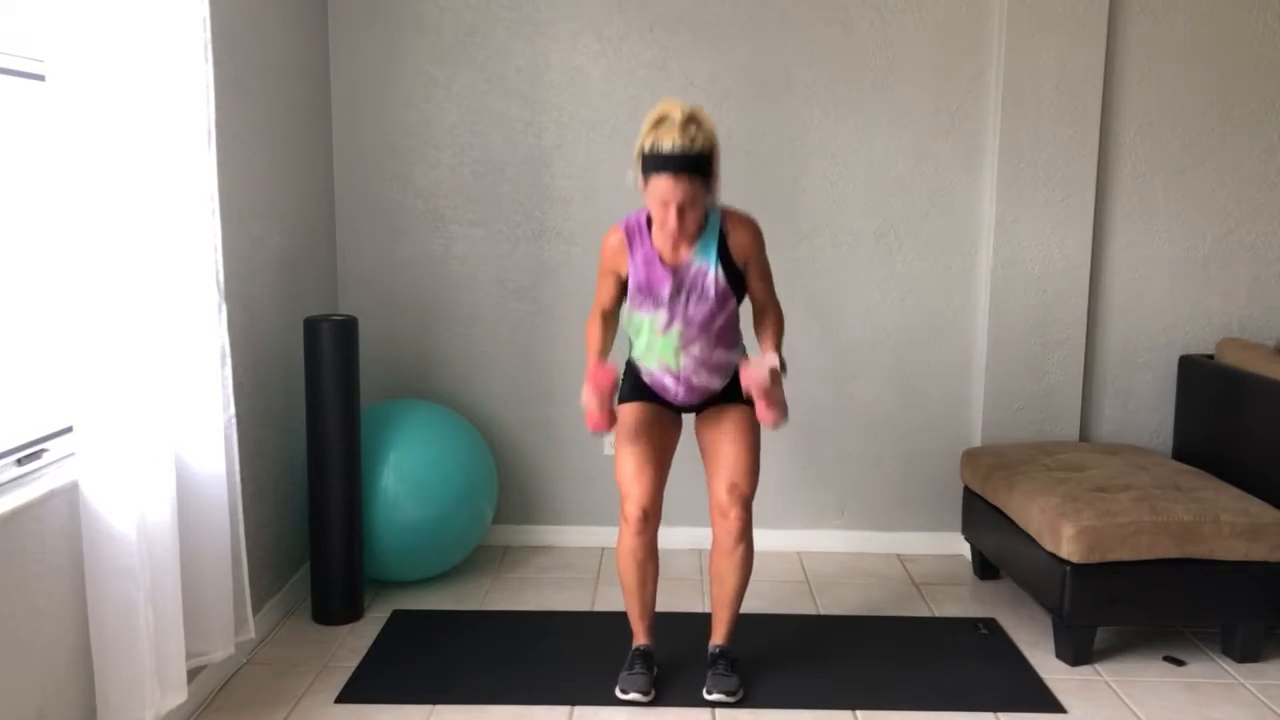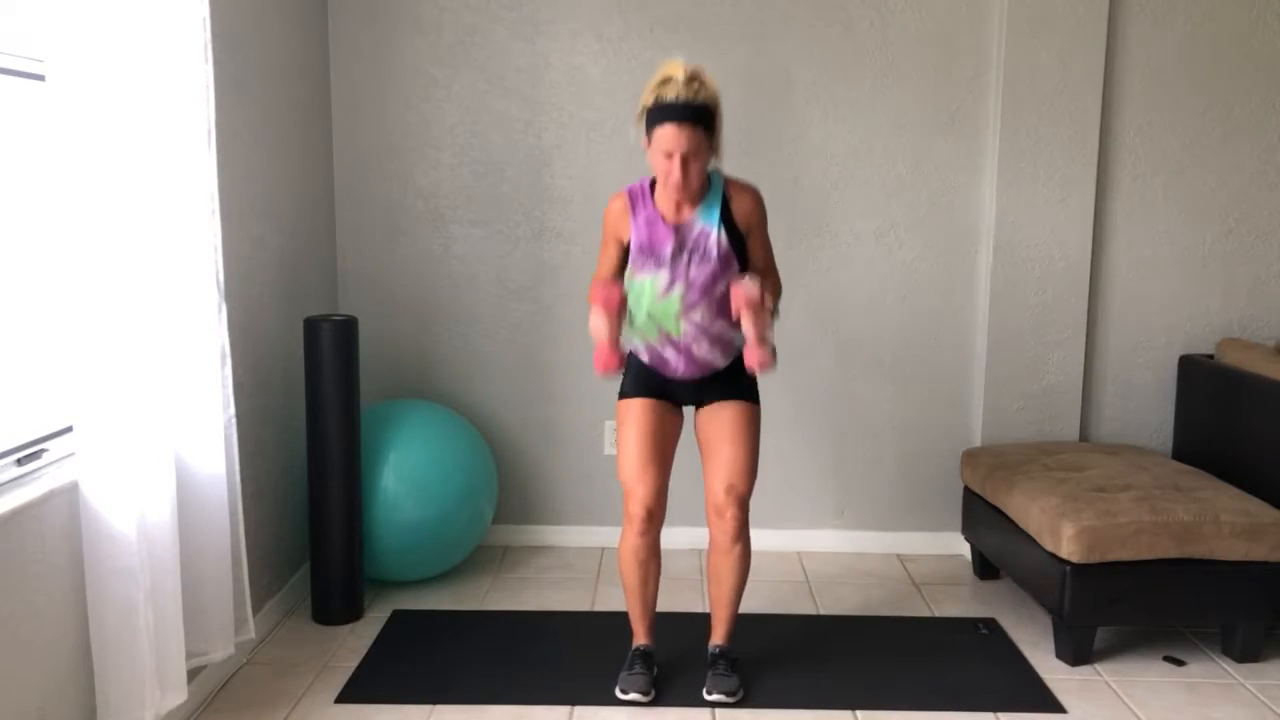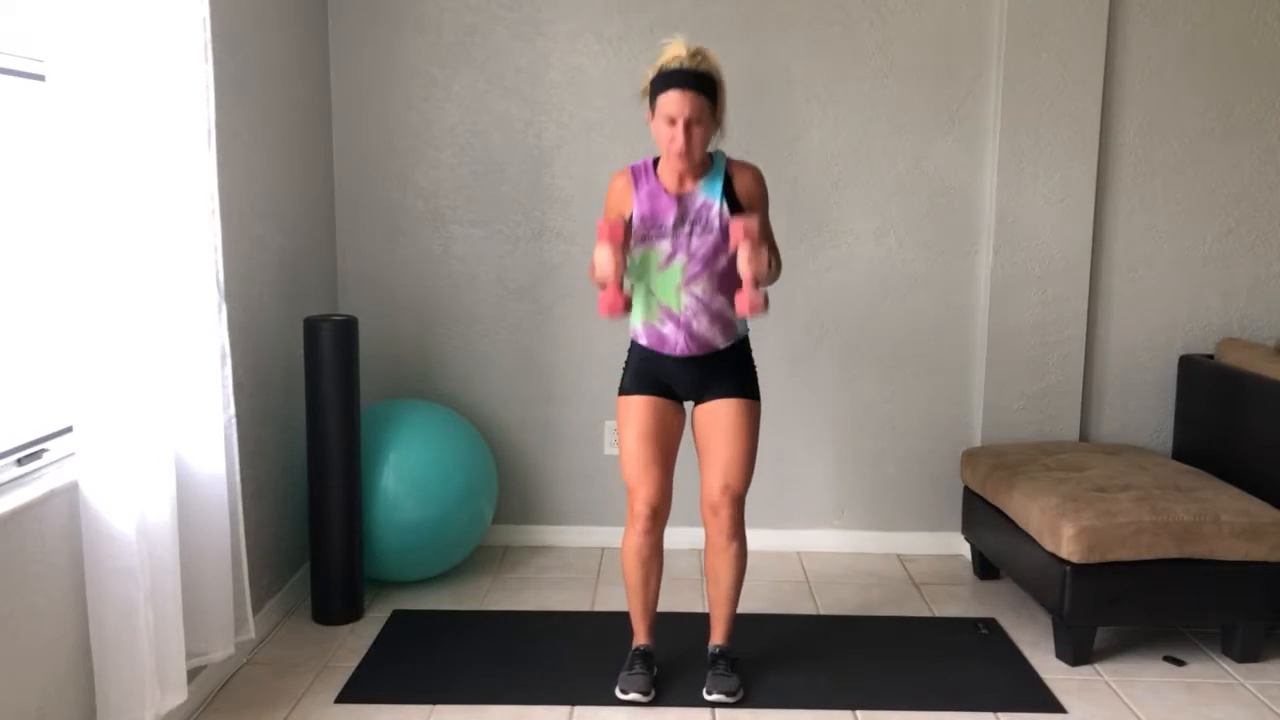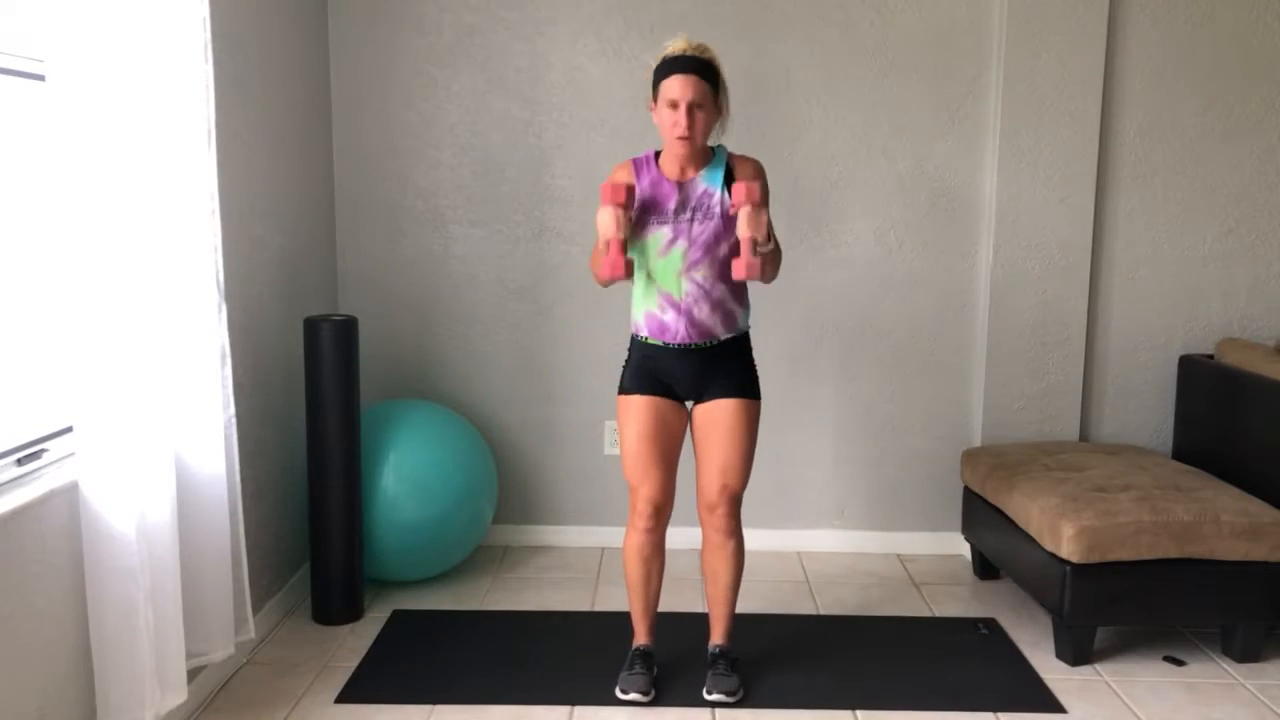
dt=0.1s
person 1, frame 1
left shoulder: (739, 233)
right shoulder: (621, 242)
left elbow: (766, 305)
right elbow: (603, 311)
left wrist: (770, 363)
right wrist: (592, 378)
left hip: (726, 388)
right hip: (648, 387)
left knee: (732, 514)
right knee: (637, 515)
left ankle: (721, 648)
right ankle: (641, 647)
person 1, frame 2
left shoulder: (740, 201)
right shoulder: (625, 208)
left elbow: (769, 281)
right elbow: (607, 285)
left wrist: (766, 304)
left hip: (725, 375)
right hip: (649, 373)
left knee: (728, 509)
right knee: (641, 510)
left ankle: (720, 648)
right ankle: (641, 647)
person 1, frame 3
left shoulder: (742, 180)
right shoulder: (627, 185)
left elbow: (770, 265)
right elbow: (605, 267)
left wrist: (761, 262)
right wrist: (604, 267)
left hip: (726, 364)
right hip: (650, 364)
left knee: (724, 509)
right knee: (645, 510)
left ankle: (719, 647)
right ankle: (642, 646)
person 1, frame 4
left shoulder: (742, 173)
right shoulder: (630, 177)
left elbow: (768, 273)
right elbow: (604, 276)
left wrist: (760, 238)
right wrist: (606, 237)
left hip: (725, 362)
right hip: (651, 361)
left knee: (720, 509)
right knee: (647, 509)
left ankle: (720, 648)
right ankle: (642, 646)
